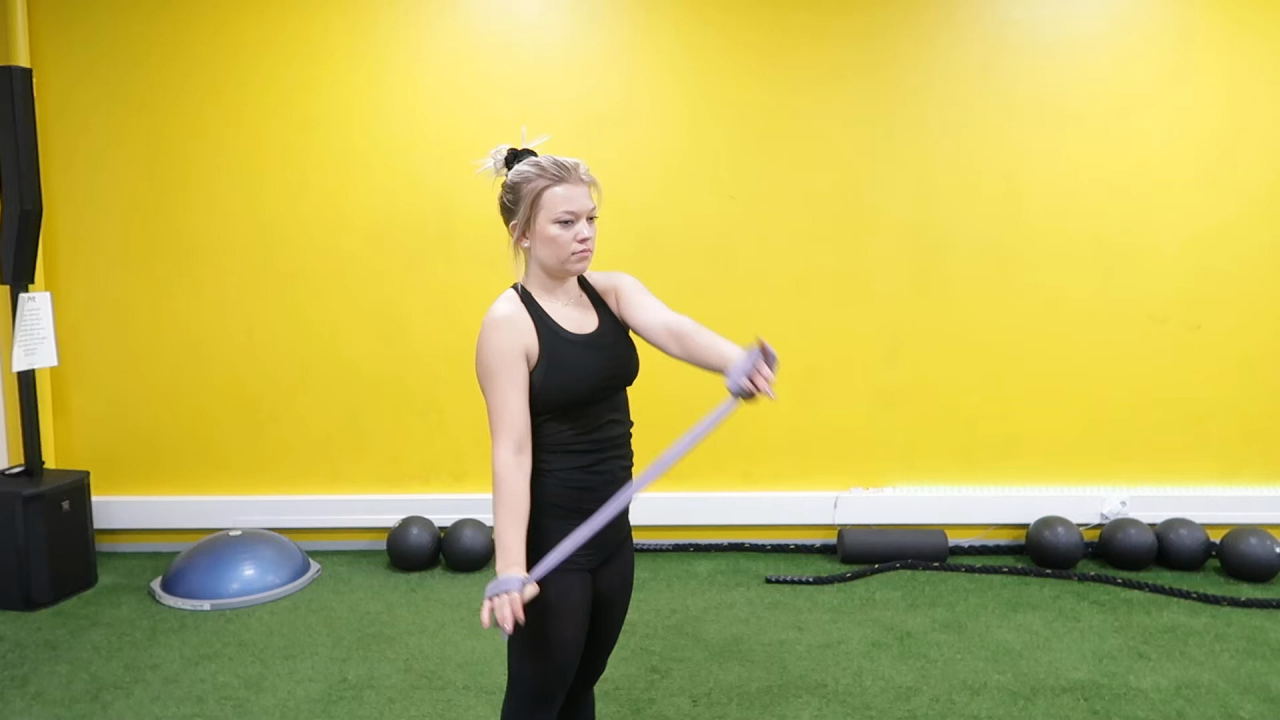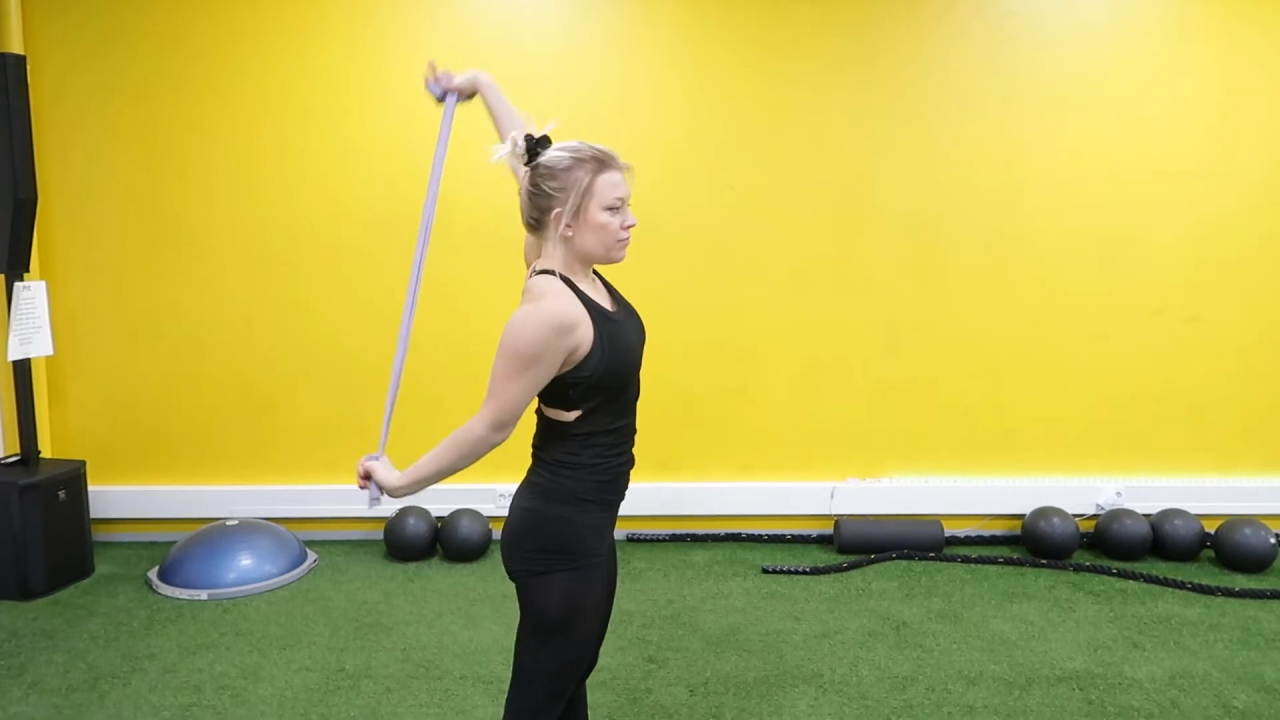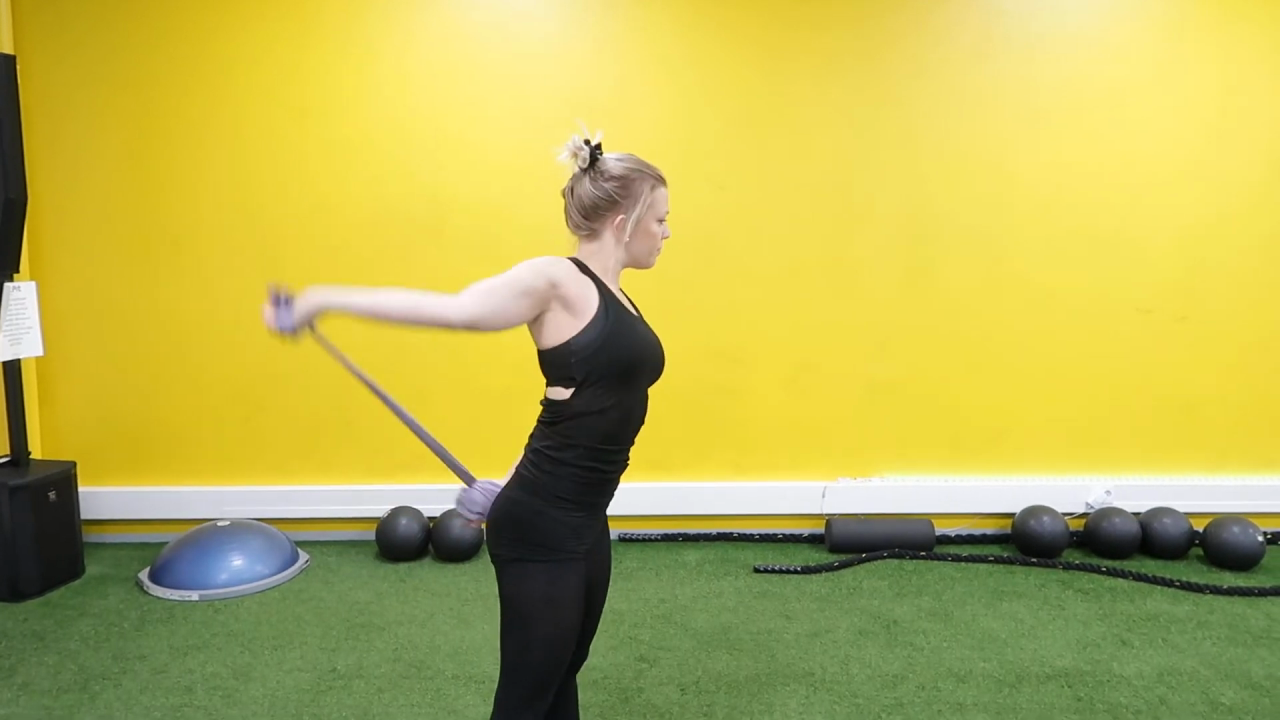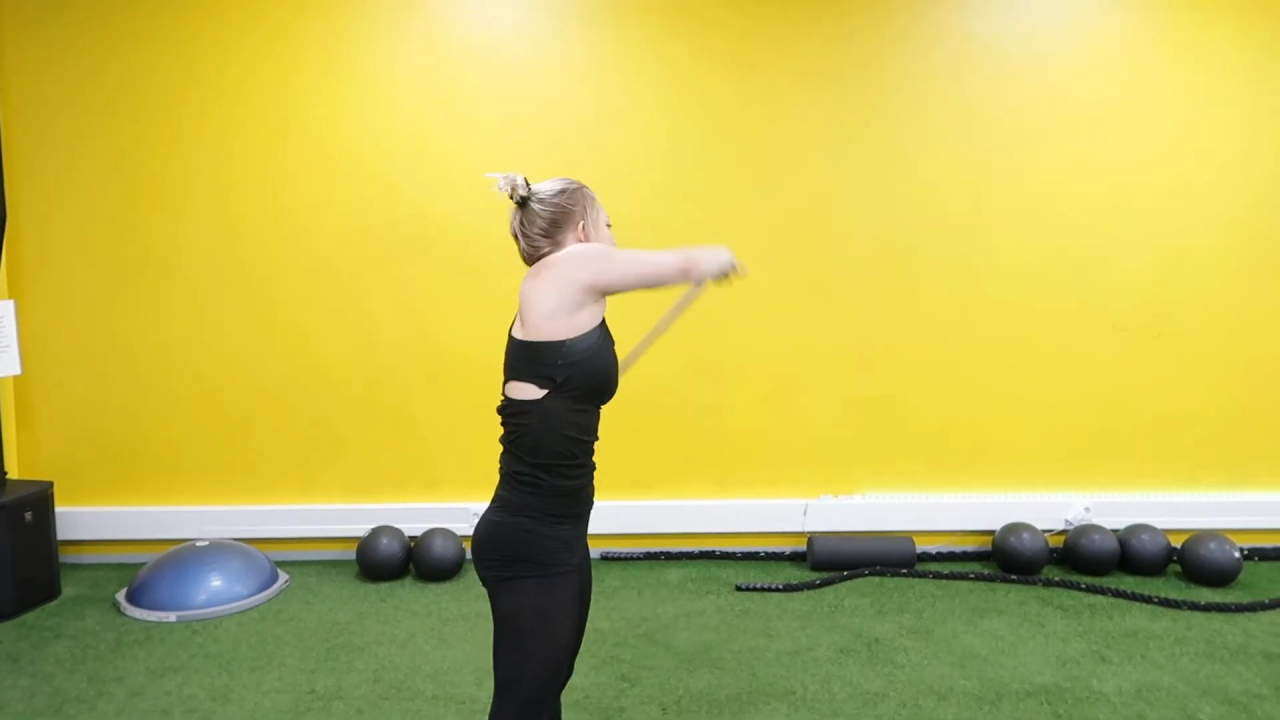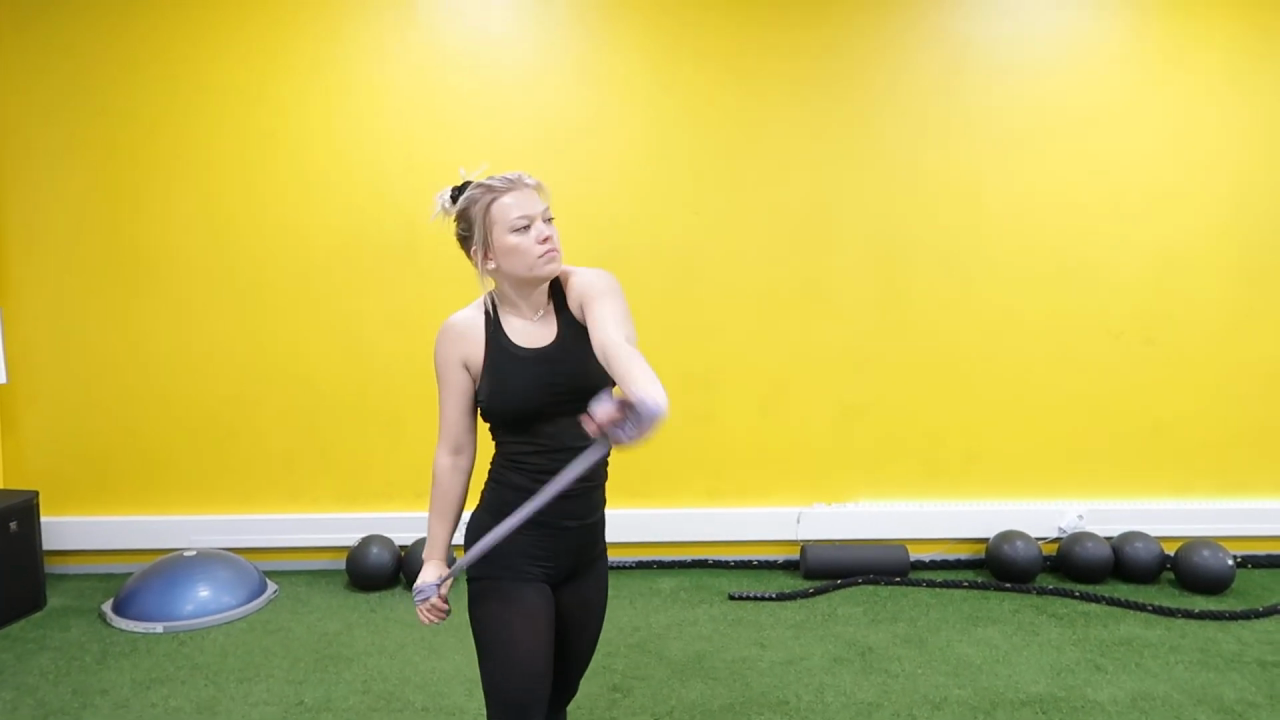
dt=1s
person 1, frame 1
left shoulder: (615, 292)
right shoulder: (509, 321)
left elbow: (673, 332)
right elbow: (512, 449)
left wrist: (734, 362)
right wrist: (511, 568)
left hip: (611, 530)
right hip: (554, 538)
person 1, frame 2
left shoulder: (574, 268)
right shoulder: (550, 309)
left elbow: (535, 165)
right elbow: (492, 424)
left wrist: (485, 87)
right wrist: (405, 482)
left hip: (580, 525)
right hip: (560, 536)
person 1, frame 3
left shoulder: (613, 301)
right shoulder: (559, 283)
right elbow: (456, 310)
left wrist: (513, 474)
right wrist: (331, 300)
left hip: (582, 524)
right hip: (540, 526)
person 1, frame 4
left shoulder: (560, 305)
right shoulder: (569, 271)
right elbow: (685, 264)
right wrist: (717, 257)
left hip: (556, 538)
right hip: (528, 543)
person 1, frame 5
left shoulder: (592, 289)
right shoulder: (463, 335)
left elbow: (623, 353)
right elbow: (453, 452)
left wrist: (642, 396)
right wrist: (435, 556)
left hip: (584, 542)
right hip: (511, 550)
